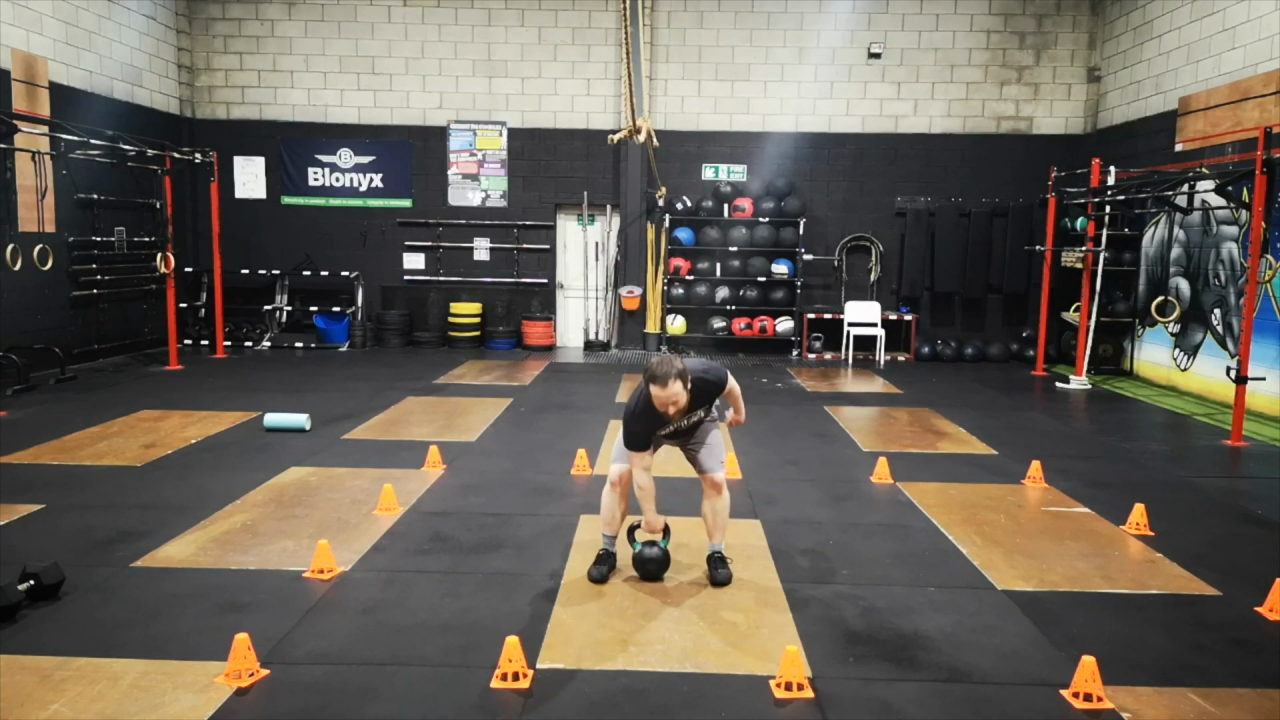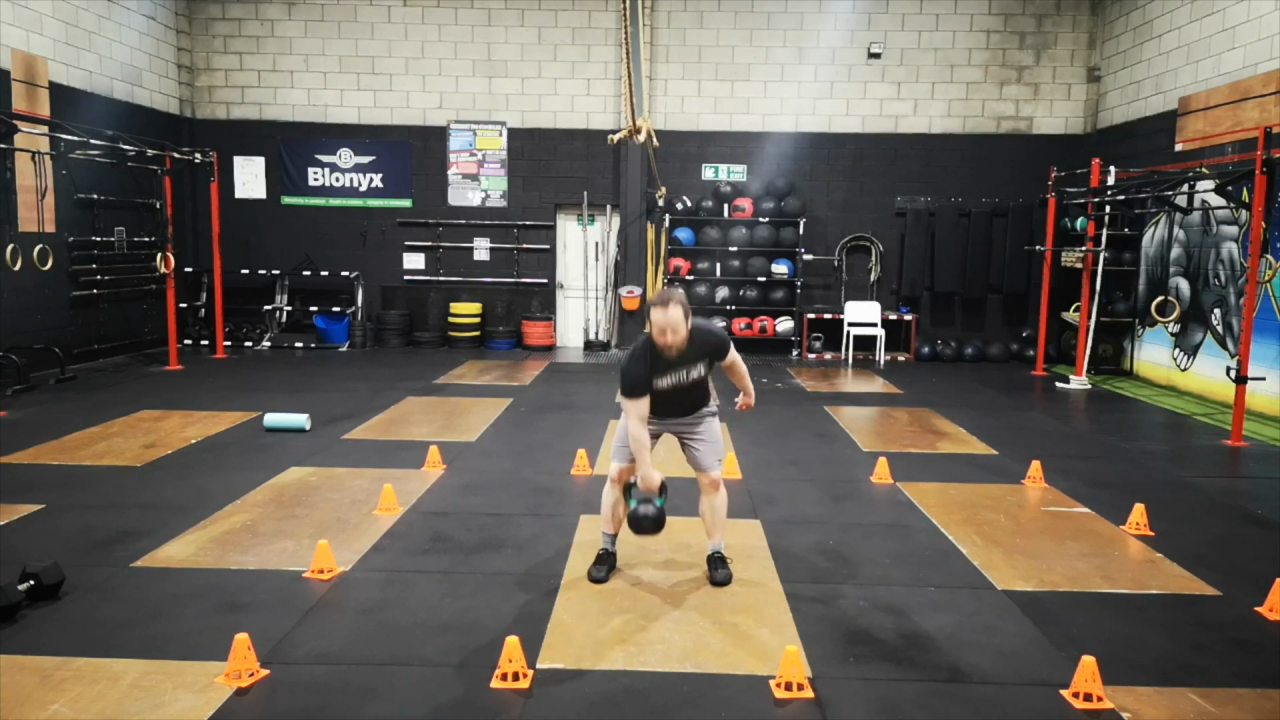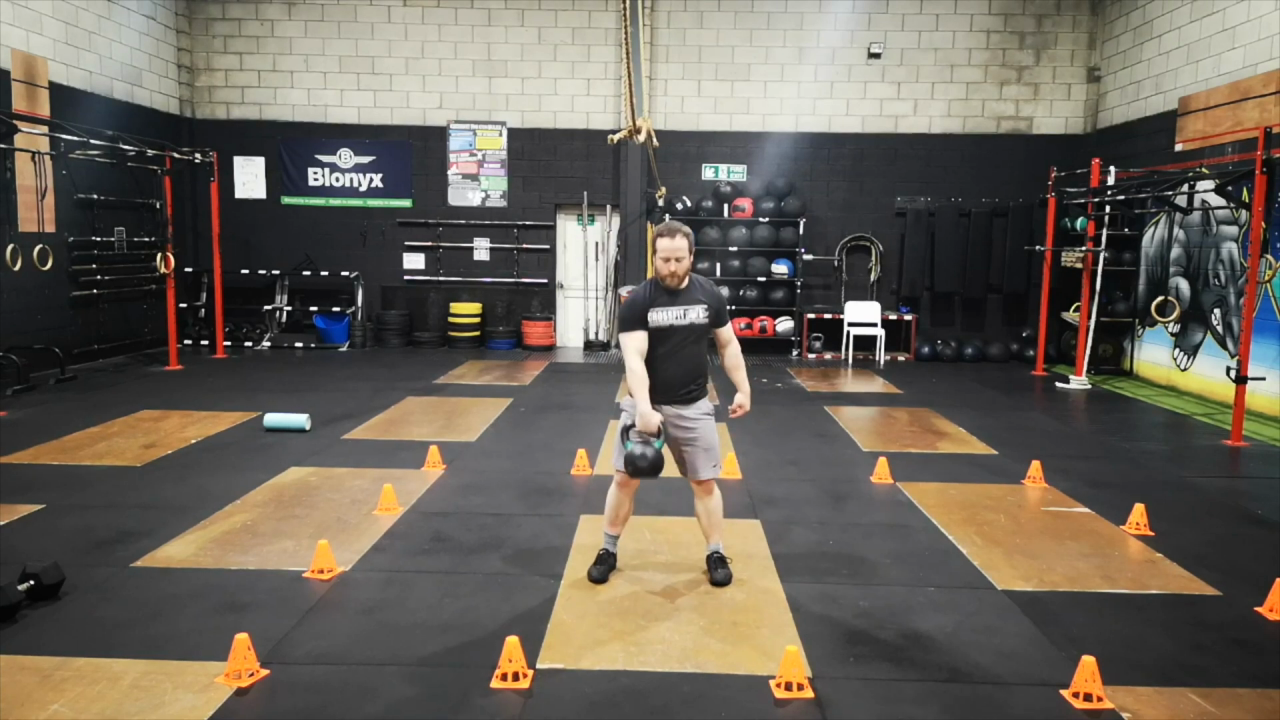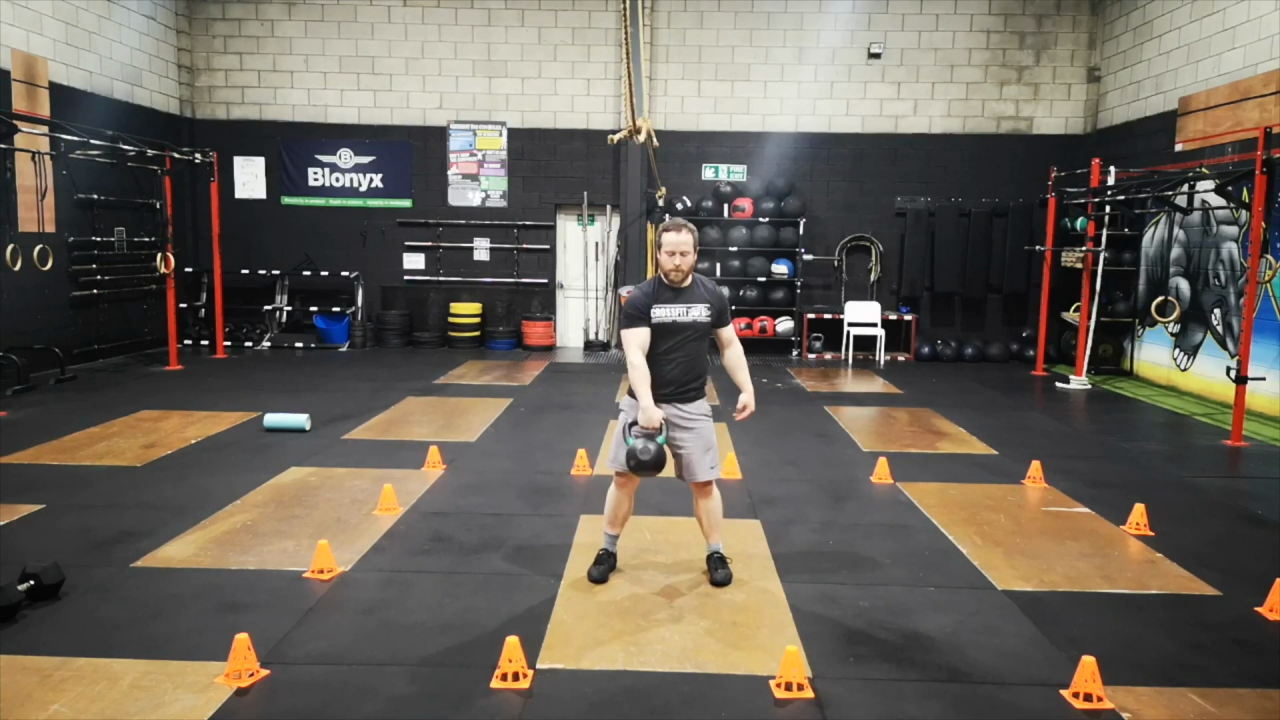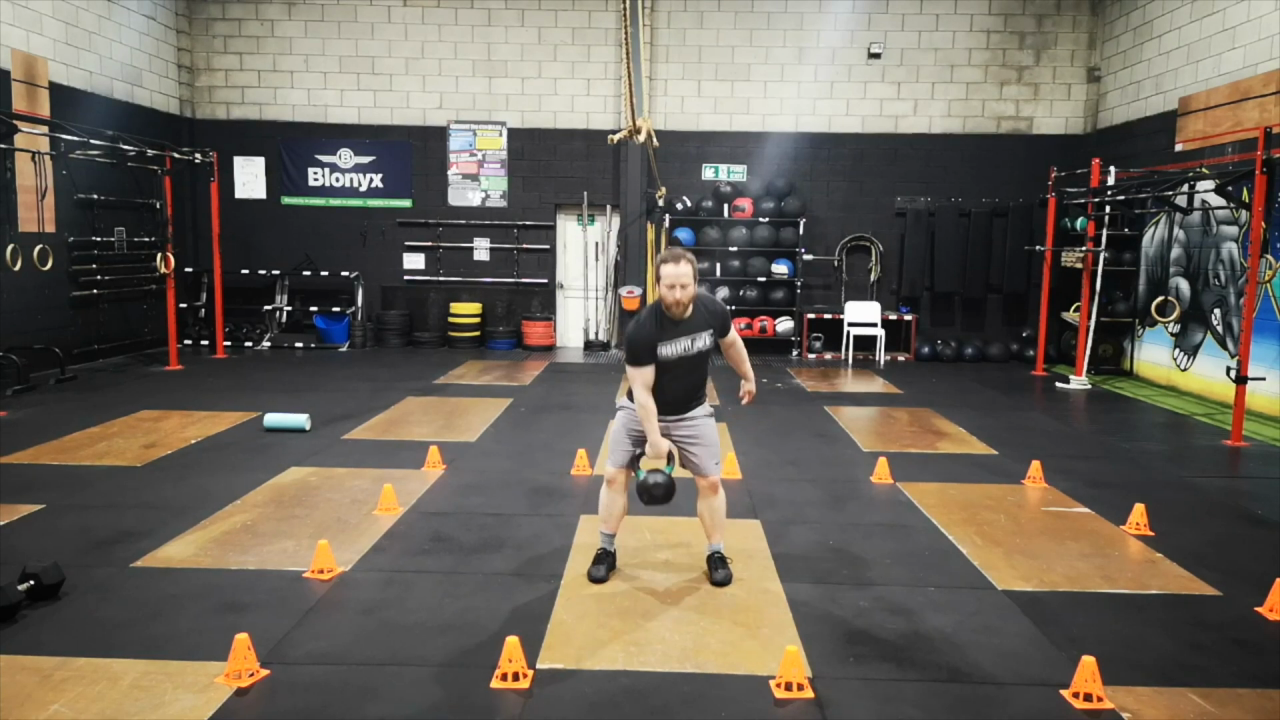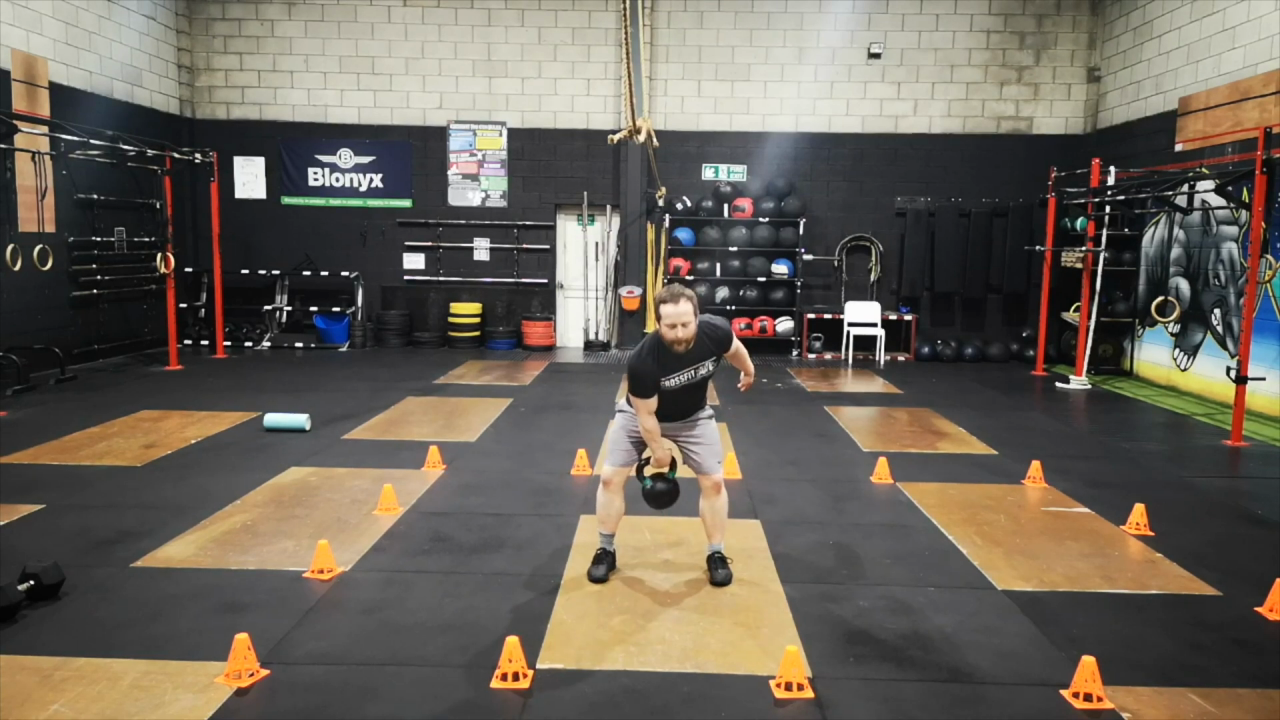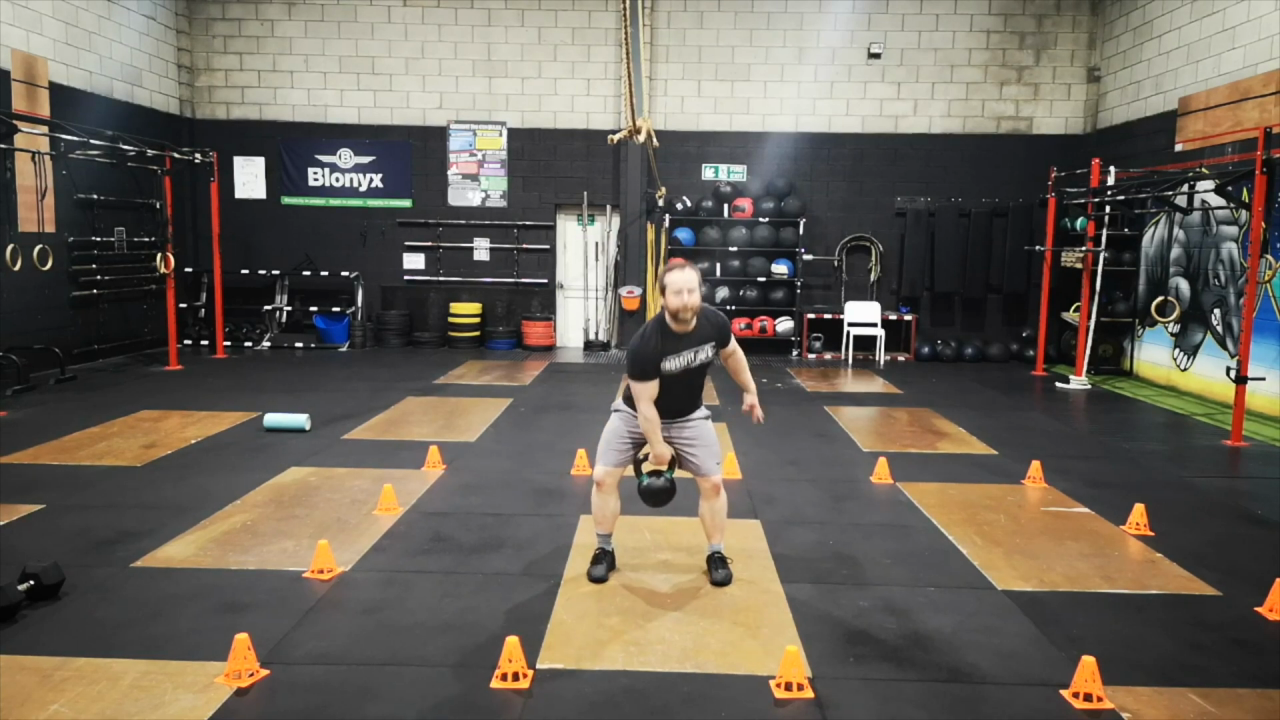
dt=0.3s
person 1, frame 1
left shoulder: (709, 377)
right shoulder: (637, 411)
left elbow: (731, 387)
right elbow: (642, 471)
left wrist: (738, 411)
right wrist: (650, 517)
left hip: (698, 425)
right hip: (648, 430)
left knee: (715, 481)
right knee: (618, 477)
left ankle: (717, 555)
right ankle: (607, 552)
person 1, frame 2
left shoulder: (709, 336)
right shoulder: (636, 360)
left elbow: (732, 363)
right elbow: (636, 422)
left wrist: (747, 391)
right wrist: (646, 470)
left hip: (695, 413)
right hip: (647, 412)
left knee: (712, 478)
right knee: (618, 474)
left ankle: (716, 554)
right ankle: (607, 551)
person 1, frame 3
left shoulder: (709, 294)
right shoulder: (638, 301)
left elbow: (728, 344)
right elbow: (634, 360)
left wrist: (743, 389)
right wrist: (644, 409)
left hip: (694, 407)
right hip: (645, 408)
left knee: (705, 482)
right knee: (626, 479)
left ankle: (715, 554)
right ankle: (608, 551)
person 1, frame 4
left shoulder: (711, 294)
right shoulder: (640, 298)
left elbow: (730, 345)
right elbow: (635, 356)
left wrist: (747, 389)
right wrist: (646, 405)
left hip: (692, 406)
right hip: (643, 405)
left knee: (703, 483)
right knee: (625, 478)
left ankle: (715, 553)
right ankle: (608, 551)
person 1, frame 5
left shoulder: (713, 310)
right shoulder: (642, 329)
left elbow: (732, 343)
right elbow: (641, 391)
left wrist: (748, 377)
right wrist: (654, 439)
left hip: (692, 412)
right hip: (641, 410)
left knee: (710, 480)
right knee: (615, 475)
left ankle: (716, 554)
right ankle: (606, 551)
person 1, frame 6
left shoulder: (715, 331)
right shoulder: (643, 359)
left elbow: (734, 349)
right elbow: (645, 415)
left wrist: (749, 371)
right wrist: (658, 452)
left hip: (693, 416)
right hip: (640, 415)
left knee: (713, 480)
right knee: (611, 477)
left ankle: (716, 555)
right ankle: (606, 552)
person 1, frame 7
left shoulder: (714, 321)
right shoulder: (646, 342)
left elbow: (732, 353)
right elbow: (645, 403)
left wrist: (751, 392)
right wrist: (658, 446)
left hip: (689, 415)
right hip: (637, 416)
left knee: (713, 483)
right knee: (604, 479)
left ankle: (716, 555)
right ankle: (604, 552)
